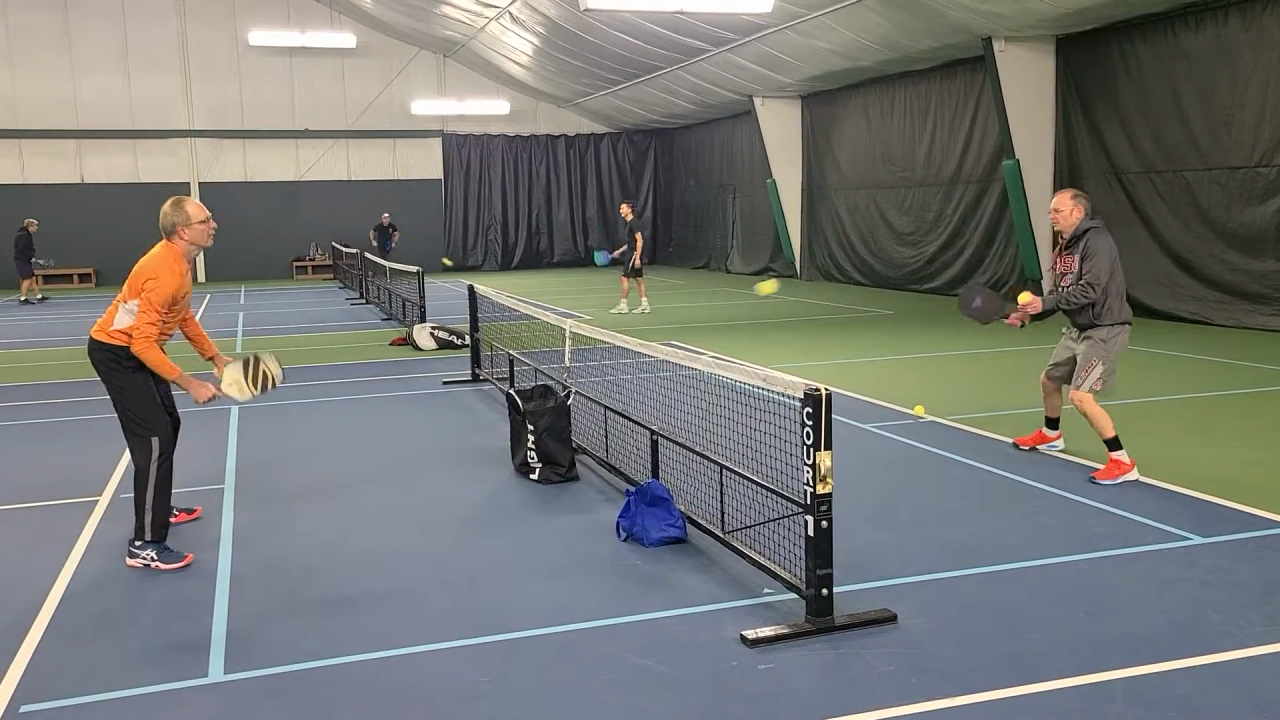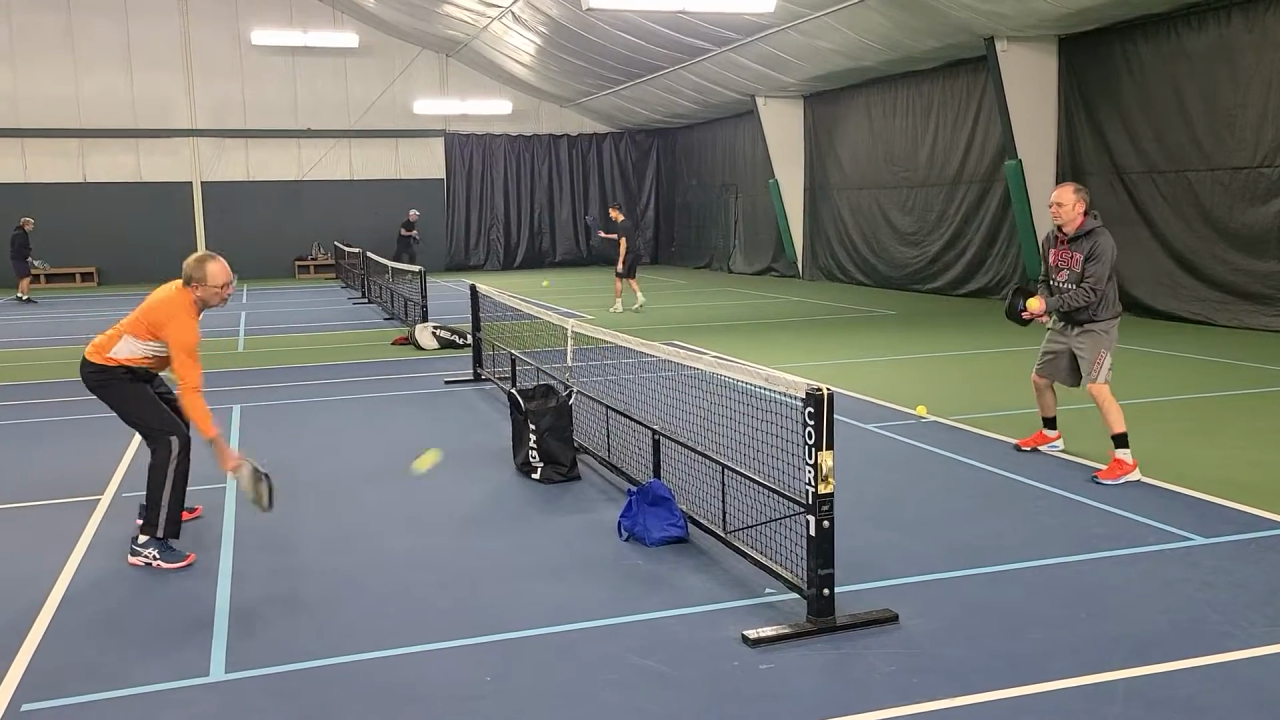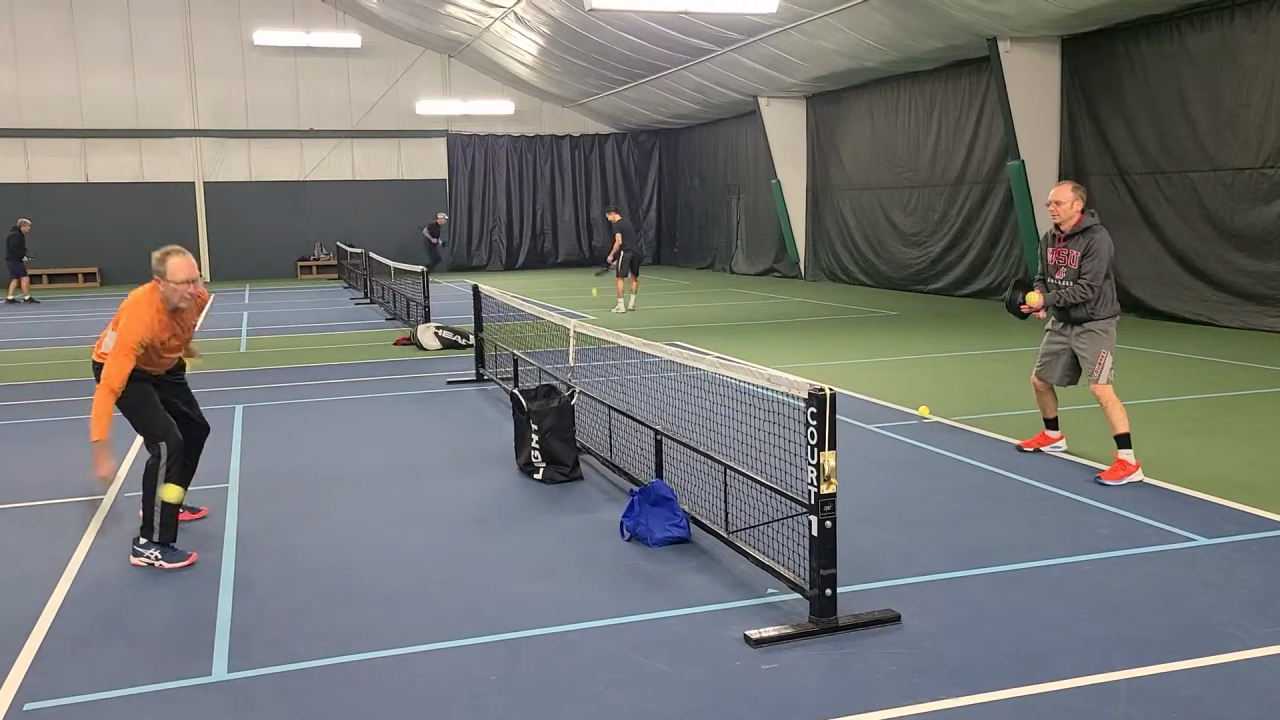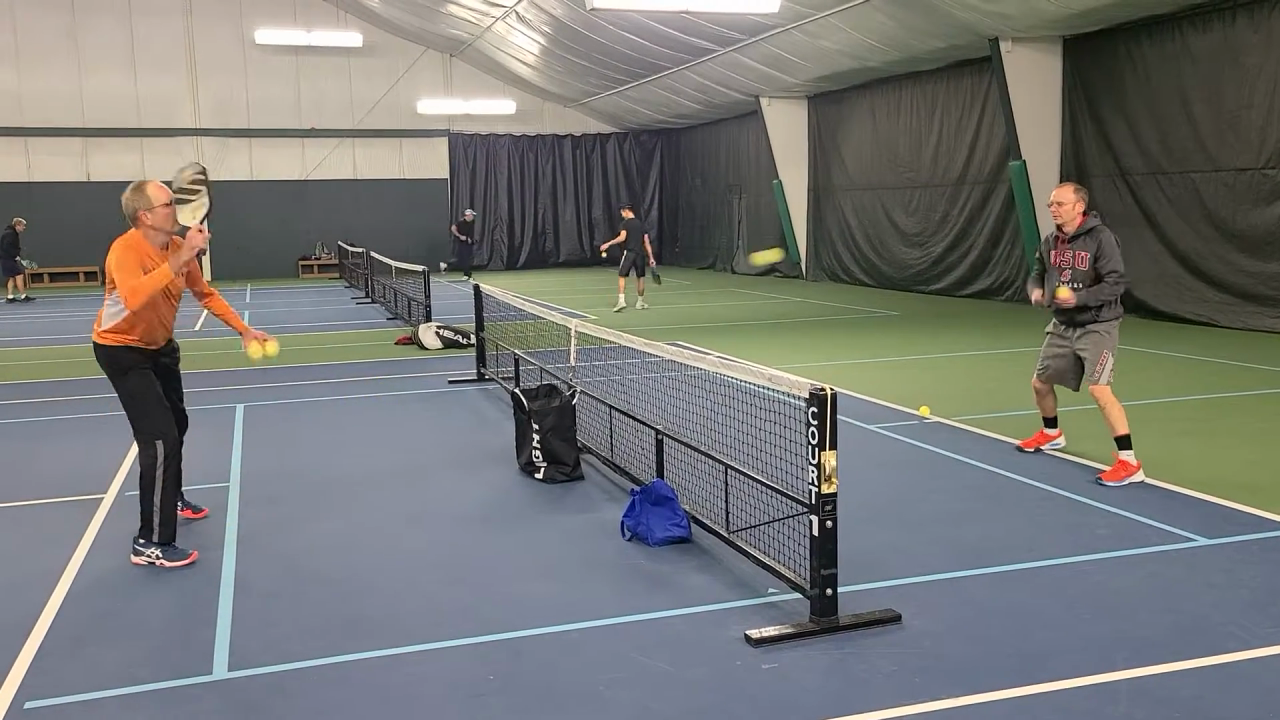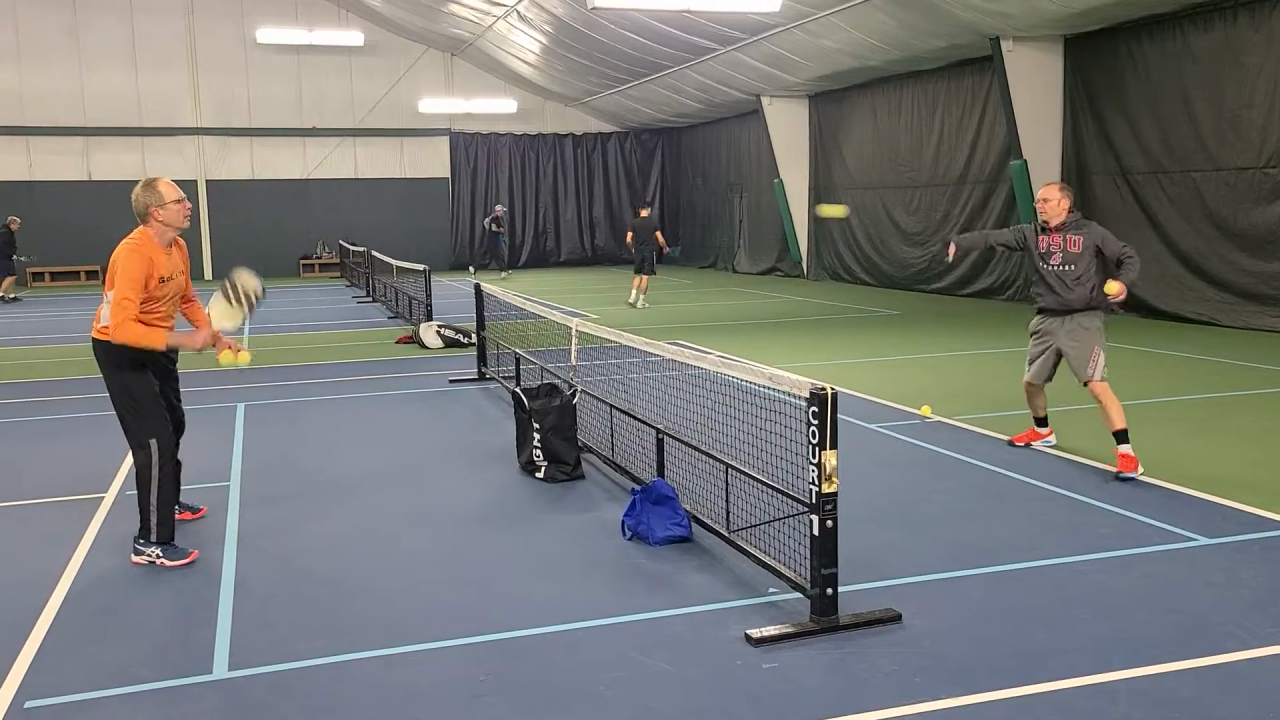
dt=0.3s
person 1, frame 1
left shoulder: (176, 257)
right shoulder: (166, 273)
left elbow: (182, 314)
right elbow: (143, 347)
left wrist: (213, 354)
right wrist: (190, 385)
left hip: (133, 347)
right hip: (116, 352)
left knee: (168, 425)
right knee: (155, 438)
left ankle: (158, 505)
right ankle: (144, 545)
person 1, frame 2
left shoulder: (180, 291)
right shoulder: (181, 320)
right elbow: (189, 393)
right wrist: (220, 448)
left hip: (130, 366)
right hip: (107, 371)
left knee: (175, 424)
right knee: (172, 439)
left ankle: (157, 508)
right ankle: (148, 543)
person 1, frame 3
left shoulder: (197, 296)
right shoulder: (140, 315)
right elbow: (109, 388)
left wrist: (186, 351)
right wrist: (100, 449)
left hip: (166, 369)
right hip: (124, 372)
left knee: (195, 430)
right knee: (165, 441)
left ankle: (166, 505)
right ankle: (149, 544)
person 1, frame 4
left shoulder: (179, 246)
right shoulder: (125, 251)
left elbow: (206, 294)
right elbow: (136, 301)
left wrist: (244, 329)
right wrist: (181, 259)
left hip: (159, 347)
right hip: (121, 351)
left knee: (175, 425)
right knee: (161, 439)
left ankle: (171, 498)
right ankle: (149, 543)
person 1, frame 5
left shoulder: (176, 247)
right shoulder: (134, 256)
left elbow: (186, 300)
right elbow: (122, 328)
left wrist: (214, 335)
right wrist: (182, 339)
left hip: (154, 346)
right hip: (122, 350)
left knee: (172, 428)
right knee: (152, 440)
left ankle: (167, 502)
right ankle: (150, 543)
person 2, frame 1
left shoulder: (1096, 240)
right shoulder: (1063, 248)
left elbow: (1090, 290)
right elbow: (1057, 292)
left wrist: (1045, 303)
right wrist: (1027, 314)
left hip: (1104, 330)
right hip: (1078, 330)
left knee: (1080, 396)
right knee: (1050, 380)
left ankle: (1123, 463)
right ankle: (1051, 434)
person 2, frame 2
left shoulder: (1100, 241)
right shoulder: (1051, 240)
left elbow: (1091, 292)
right elbow: (1045, 280)
left wrist: (1051, 305)
right wrist: (1042, 306)
left hip: (1096, 326)
right hip: (1063, 324)
left knee: (1098, 389)
right knee: (1040, 379)
left ankle: (1126, 462)
right ankle: (1050, 435)
person 2, frame 3
left shoulder: (1096, 239)
right shoulder: (1049, 239)
left elbow: (1087, 288)
right elbow: (1042, 278)
left wrist: (1047, 300)
right wrist: (1039, 301)
left hip: (1095, 325)
right hip: (1061, 323)
left knee: (1101, 389)
right knee: (1040, 380)
left ankle: (1128, 462)
right ankle: (1052, 436)
person 2, frame 4
left shoulder: (1101, 238)
right shoulder: (1050, 242)
left elbow: (1116, 283)
right elbow: (1038, 275)
left wrist: (1077, 298)
right wrist: (1036, 292)
left hip: (1098, 327)
right hip: (1062, 326)
left knee: (1100, 390)
right knee: (1040, 383)
left ankle: (1129, 462)
right ankle: (1051, 433)
person 2, frame 5
left shoulder: (1090, 231)
right shoulder: (1030, 234)
left elbow: (1128, 257)
right elbow: (995, 238)
left wrist: (1122, 282)
right wrist: (959, 242)
left hip: (1083, 320)
right hip: (1046, 321)
left knee: (1097, 386)
right knee: (1032, 382)
left ankle: (1127, 455)
right ankle: (1042, 431)
